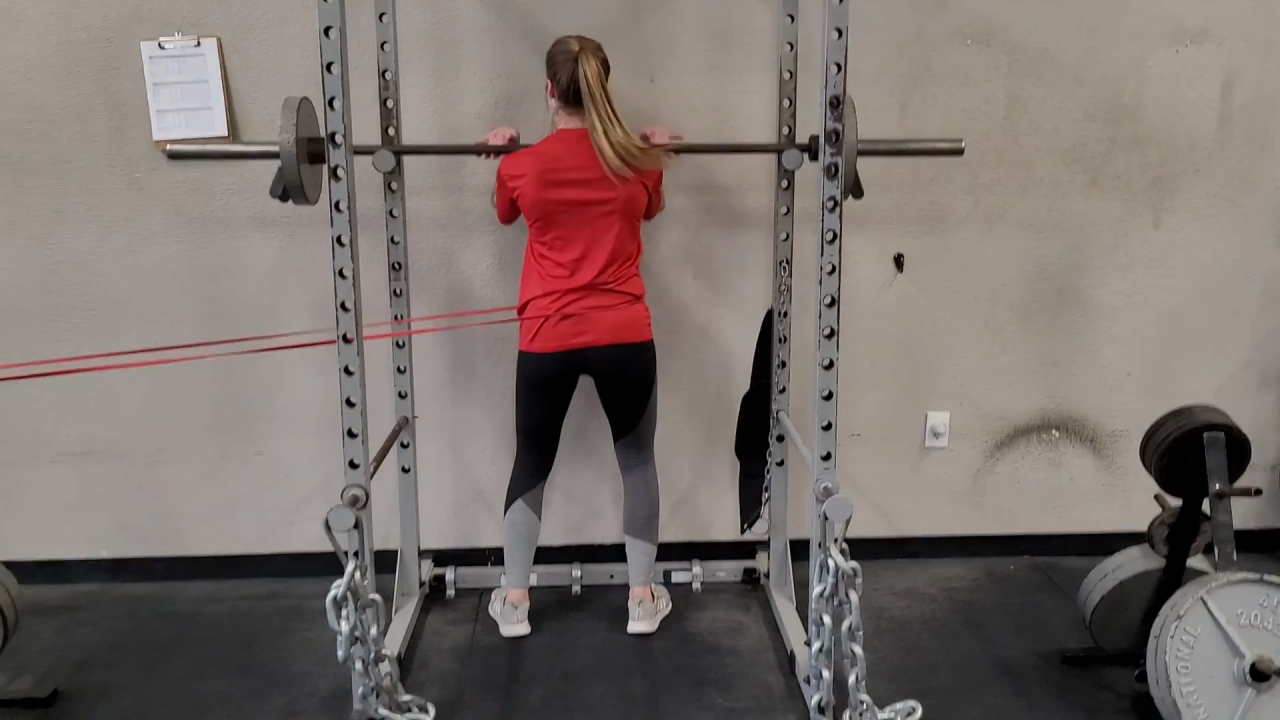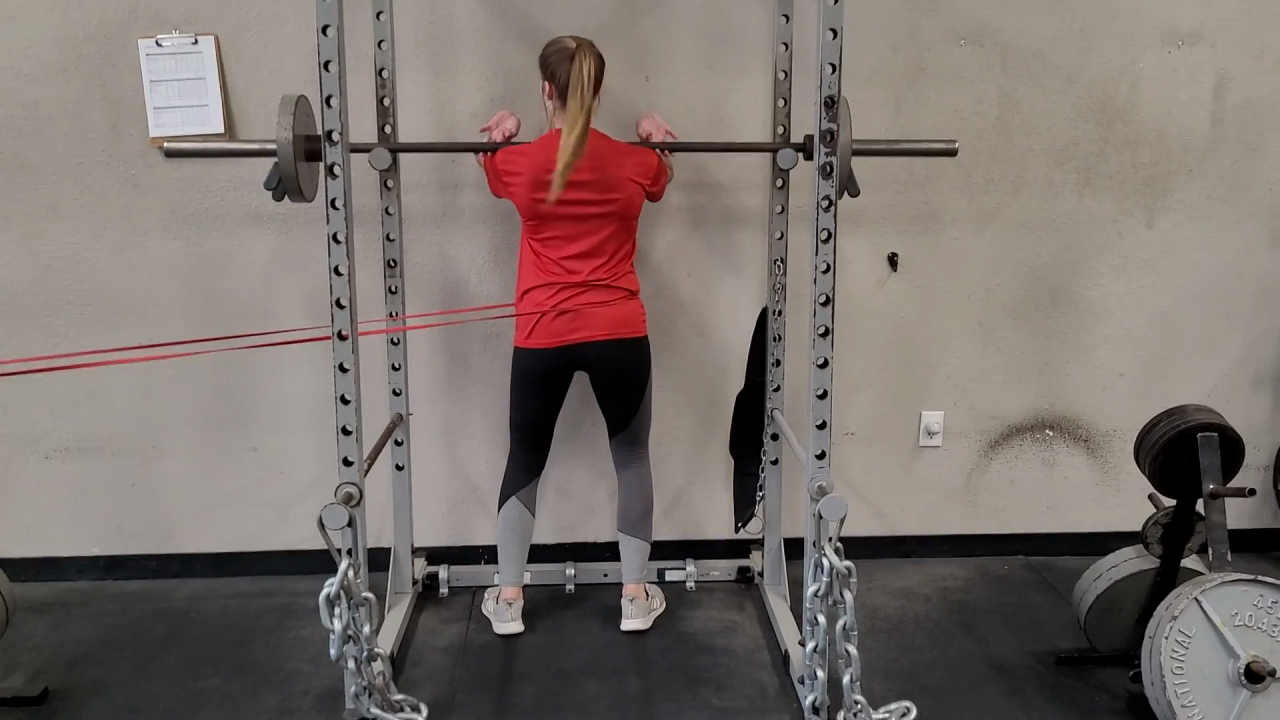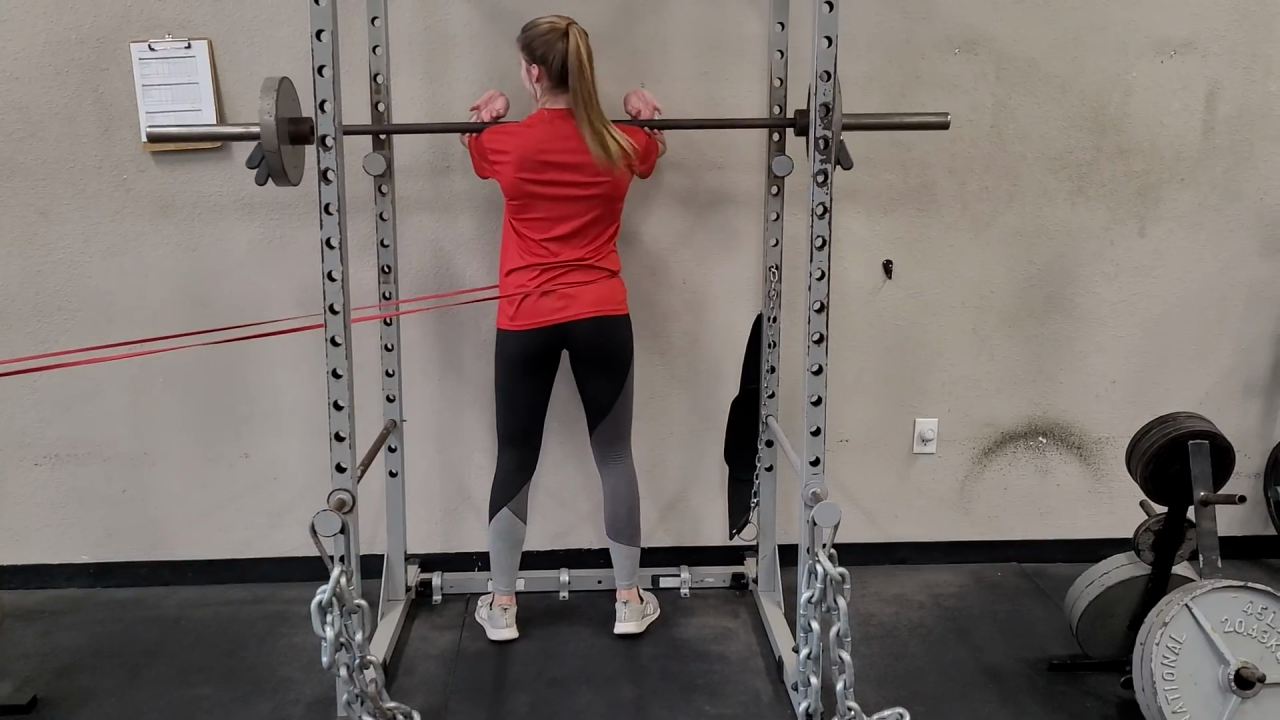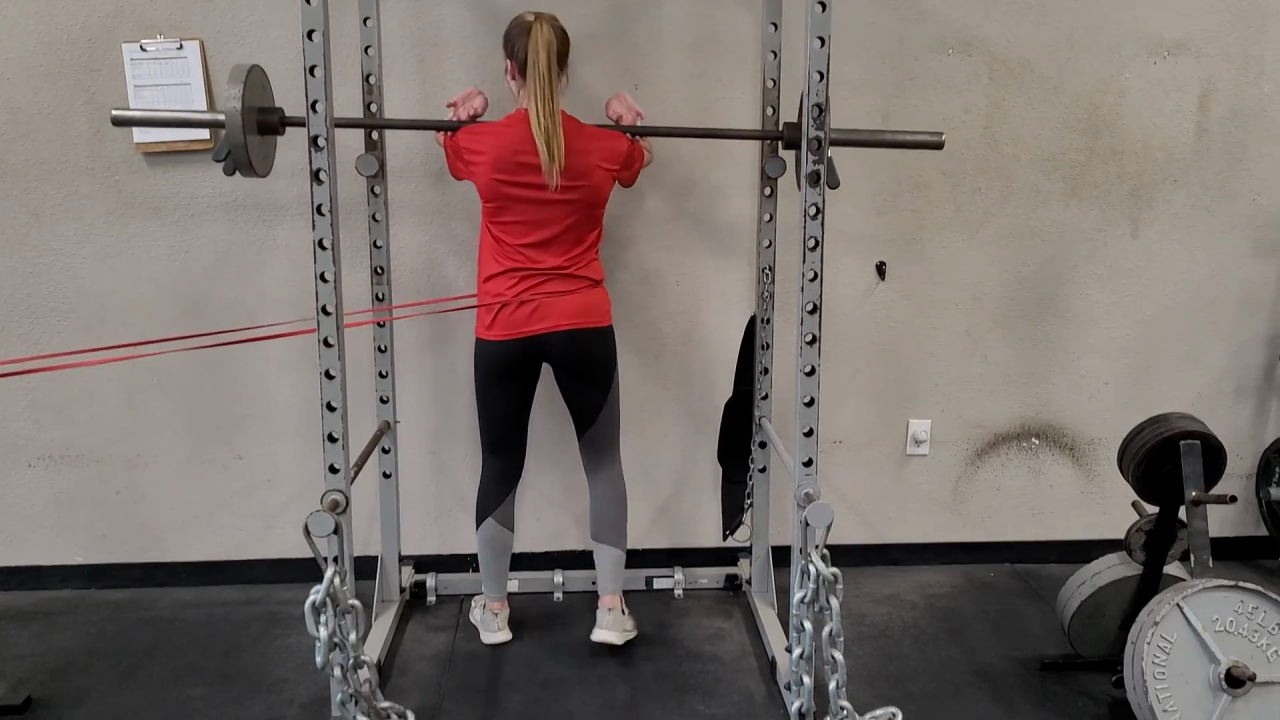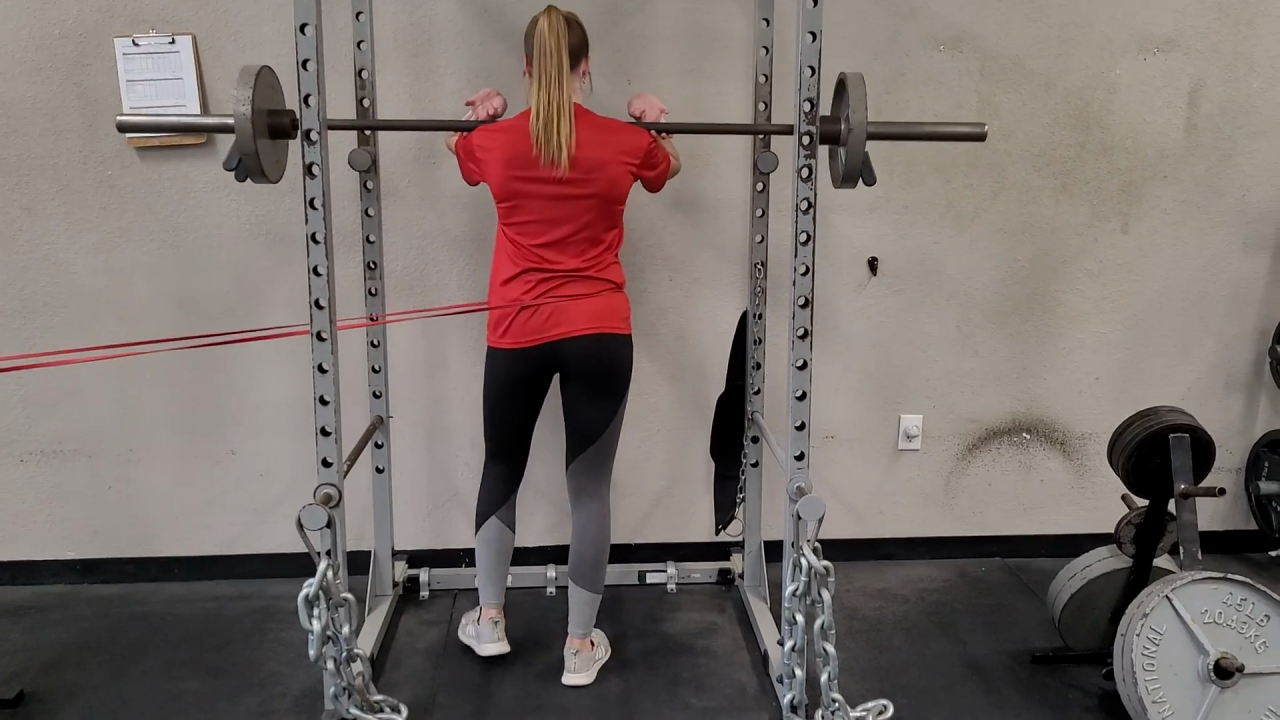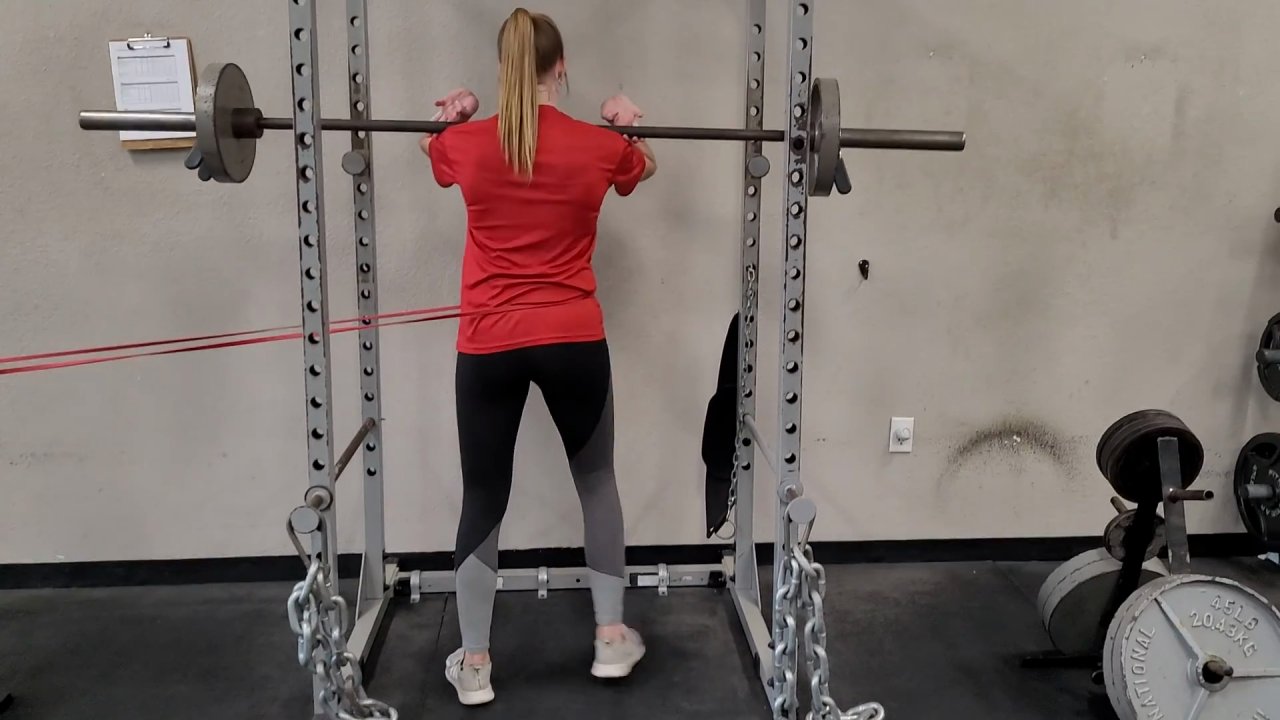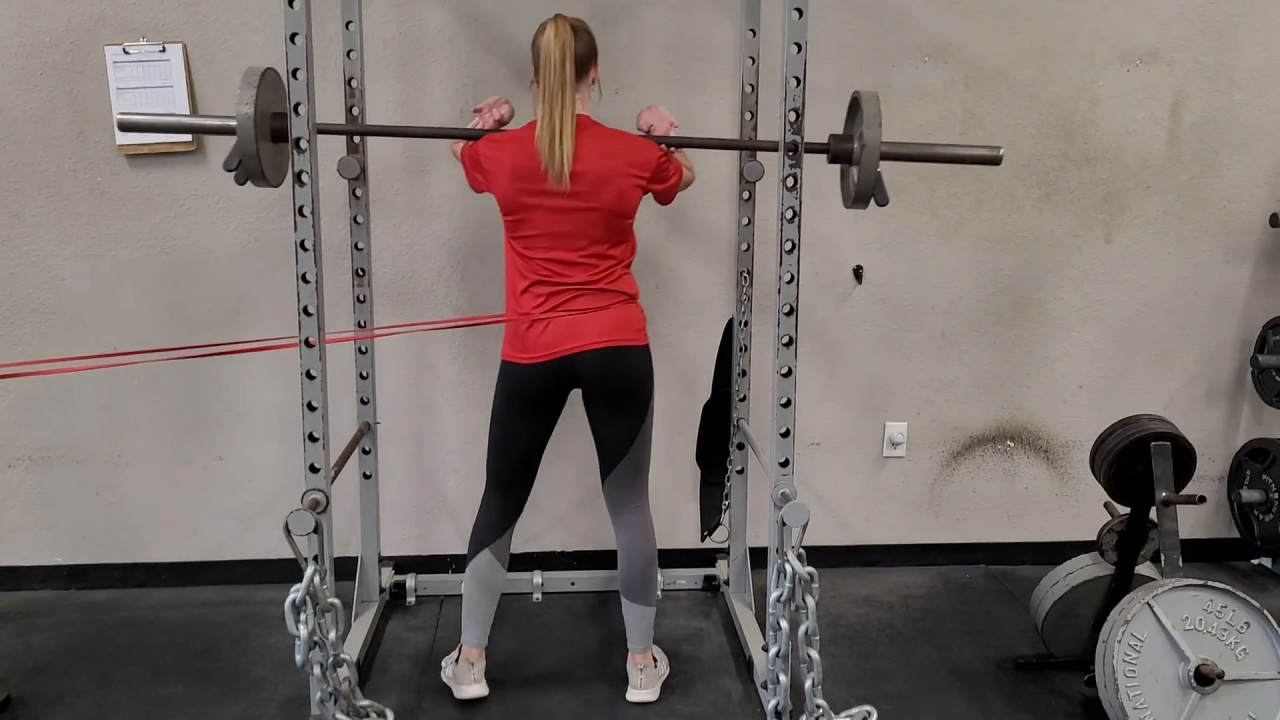
dt=0.5s
person 1, frame 1
left shoulder: (519, 167)
right shoulder: (637, 166)
left hip: (547, 340)
right hip: (624, 337)
left knee: (532, 464)
right knee: (637, 460)
left ankle: (514, 600)
right ankle: (643, 598)
person 1, frame 2
left shoulder: (519, 163)
right shoulder: (637, 163)
left elbow: (492, 172)
right elbow: (661, 180)
left hip: (543, 336)
right hip: (619, 334)
left knee: (524, 461)
right knee: (631, 457)
left ankle: (508, 598)
right ankle: (636, 594)
person 1, frame 3
left shoulder: (505, 143)
right shoulder: (621, 144)
left elbow: (475, 147)
right elbow: (652, 152)
left hip: (527, 322)
right hip: (603, 318)
left knee: (515, 461)
right knee: (614, 455)
left ankle: (501, 605)
right ankle: (629, 600)
person 1, frame 4
left shoulder: (481, 144)
right shoulder: (605, 147)
left elbow: (452, 148)
right elbow: (638, 161)
left hip: (505, 331)
right hip: (584, 327)
left knee: (500, 469)
right knee: (602, 464)
left ankle: (493, 608)
right ankle: (612, 607)
person 1, frame 5
left shoulder: (492, 143)
right shoulder: (626, 143)
left elbow: (463, 152)
right elbow: (667, 166)
left hip: (517, 337)
right hip: (600, 336)
left knee: (500, 475)
right knee: (590, 488)
left ankle: (488, 619)
right ankle: (580, 645)
person 1, frame 6
left shoulder: (465, 145)
right shoulder: (599, 147)
left elbow: (435, 152)
right elbow: (644, 167)
left hip: (488, 345)
right hip: (574, 341)
left knee: (483, 502)
right knee: (596, 481)
left ankle: (474, 663)
right ankle: (611, 639)
person 1, frame 7
left shoulder: (501, 154)
right shoulder: (635, 155)
left elbow: (465, 154)
right elbow: (682, 176)
left wrist: (486, 126)
left hip: (532, 355)
right hip: (617, 350)
left knee: (501, 506)
right knee: (629, 504)
left ankle: (468, 660)
right ankle: (641, 663)
